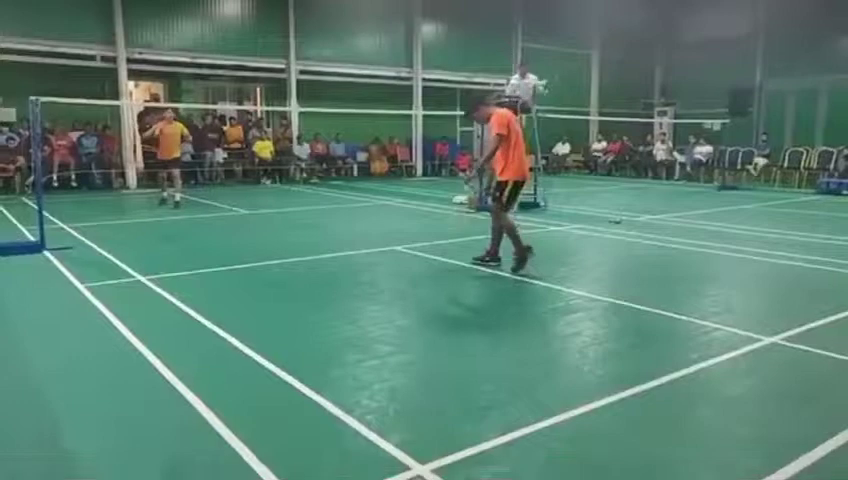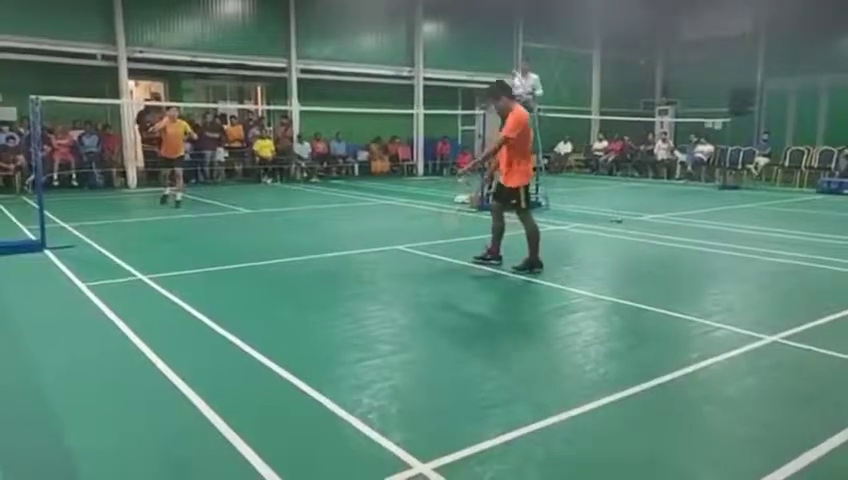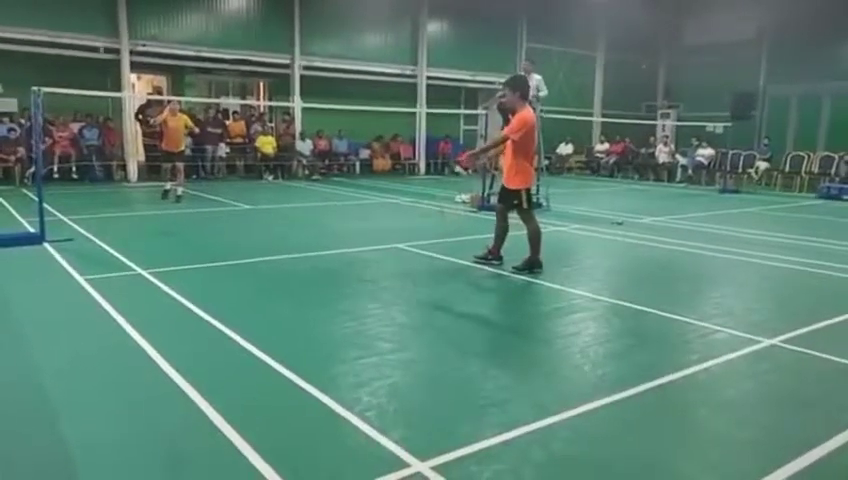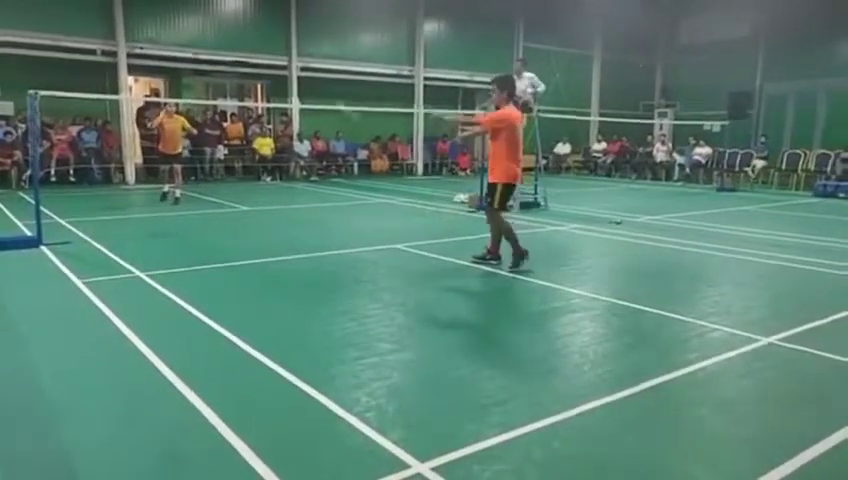
dt=0.5s
person 1, frame 1
left shoulder: (500, 115)
right shoulder: (501, 117)
left elbow: (494, 146)
left wrist: (477, 169)
right wrist: (488, 170)
left hip: (513, 173)
right hip: (507, 172)
left knee: (499, 211)
right knee: (496, 211)
left ankle: (521, 249)
right ankle: (493, 254)
person 1, frame 2
left shoulder: (518, 115)
right shoulder: (512, 115)
left elbow: (497, 146)
left wrist: (473, 164)
right wrist: (491, 170)
left hip: (518, 176)
right hip: (507, 175)
left knee: (525, 216)
right knee: (496, 209)
left ankle: (534, 260)
right ankle: (494, 253)
person 1, frame 3
left shoulder: (524, 117)
right shoulder: (520, 115)
left elbow: (497, 142)
right elbow: (506, 143)
left wrist: (473, 154)
left hip: (520, 178)
right hip: (510, 177)
left knee: (527, 217)
right knee: (501, 212)
left ankle: (535, 260)
right ankle: (495, 253)
person 1, frame 4
left shoulder: (504, 115)
right shoulder: (511, 114)
left elbow: (472, 121)
right elbow: (485, 128)
right wrist: (466, 134)
left hip: (503, 174)
right hip: (501, 173)
left knee: (493, 214)
right knee: (493, 213)
left ankle: (518, 251)
right ankle: (493, 252)
